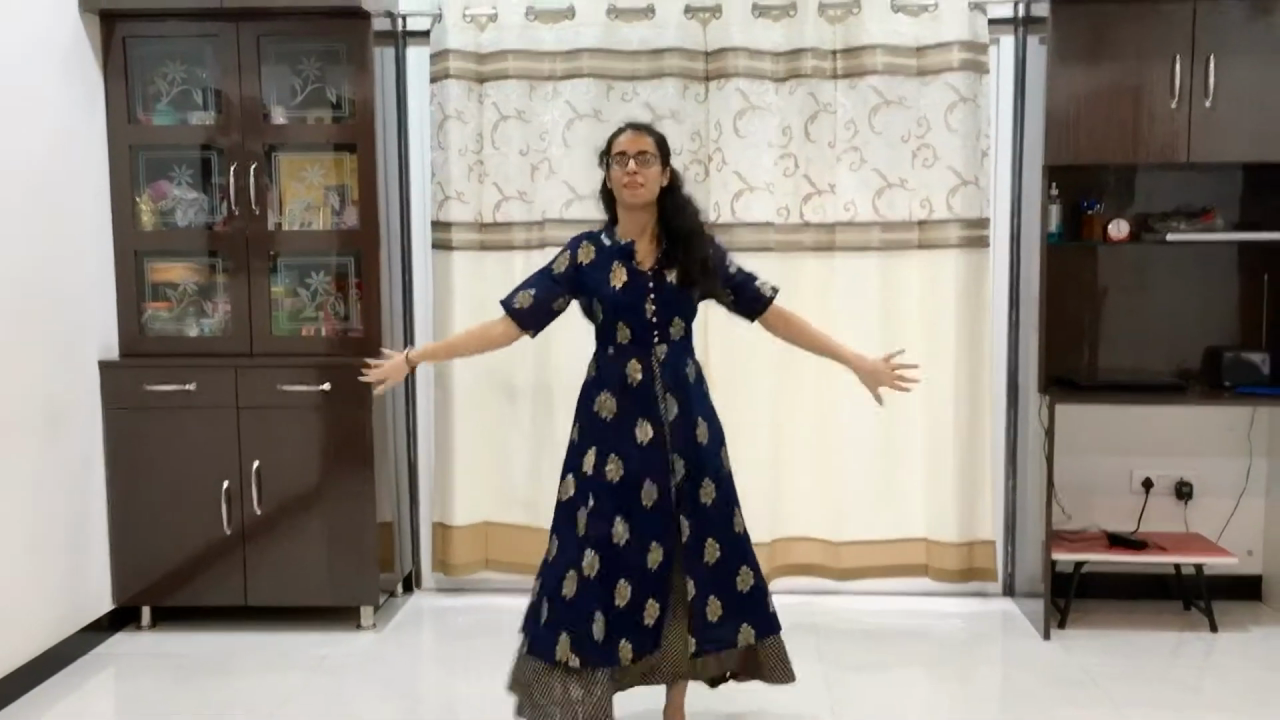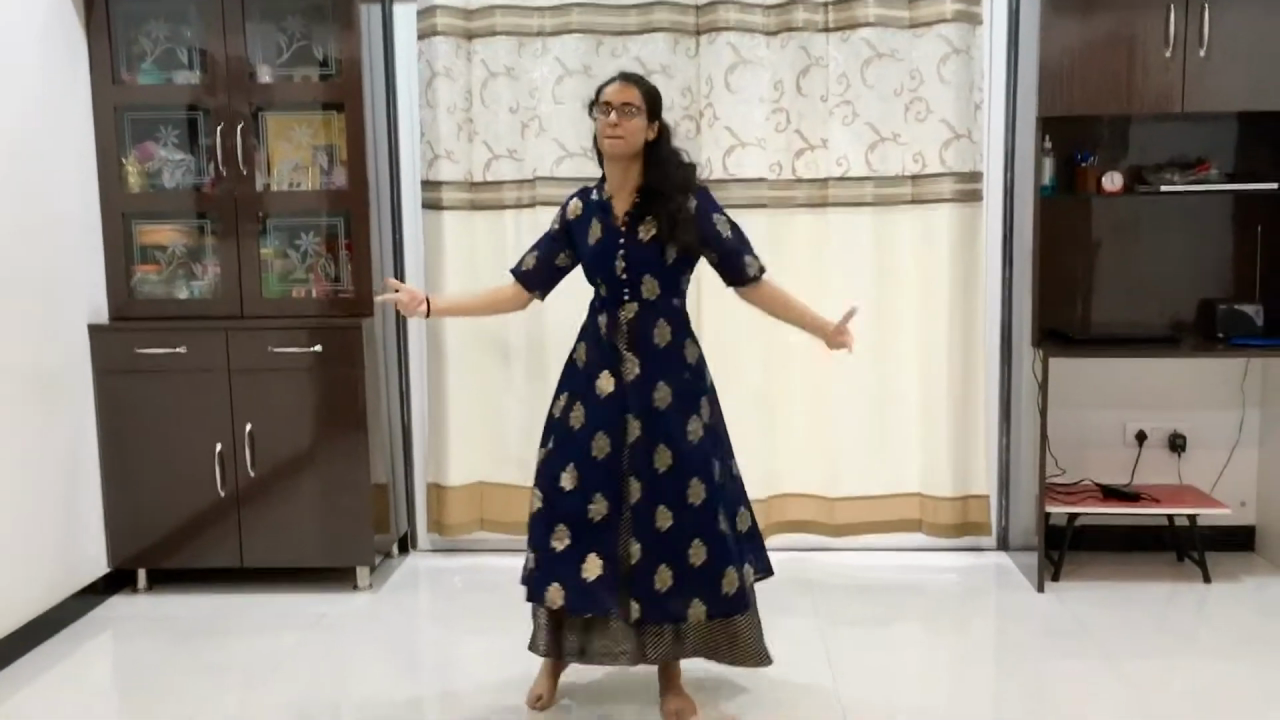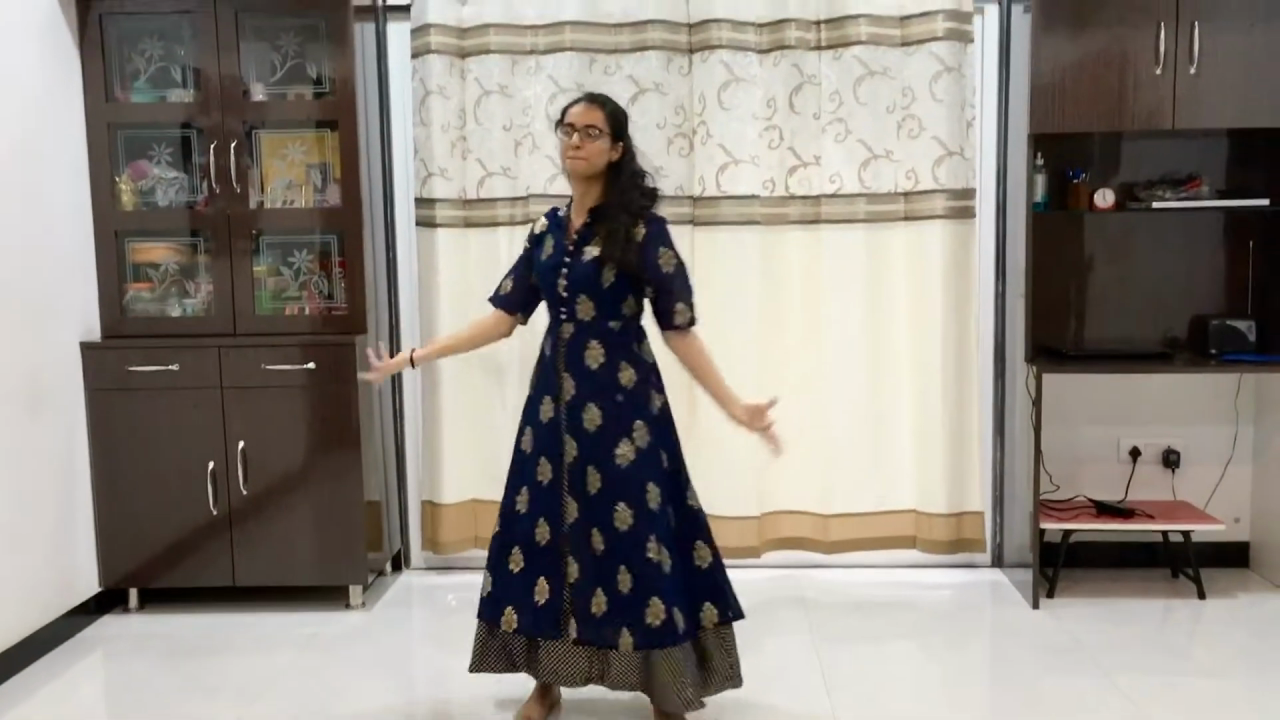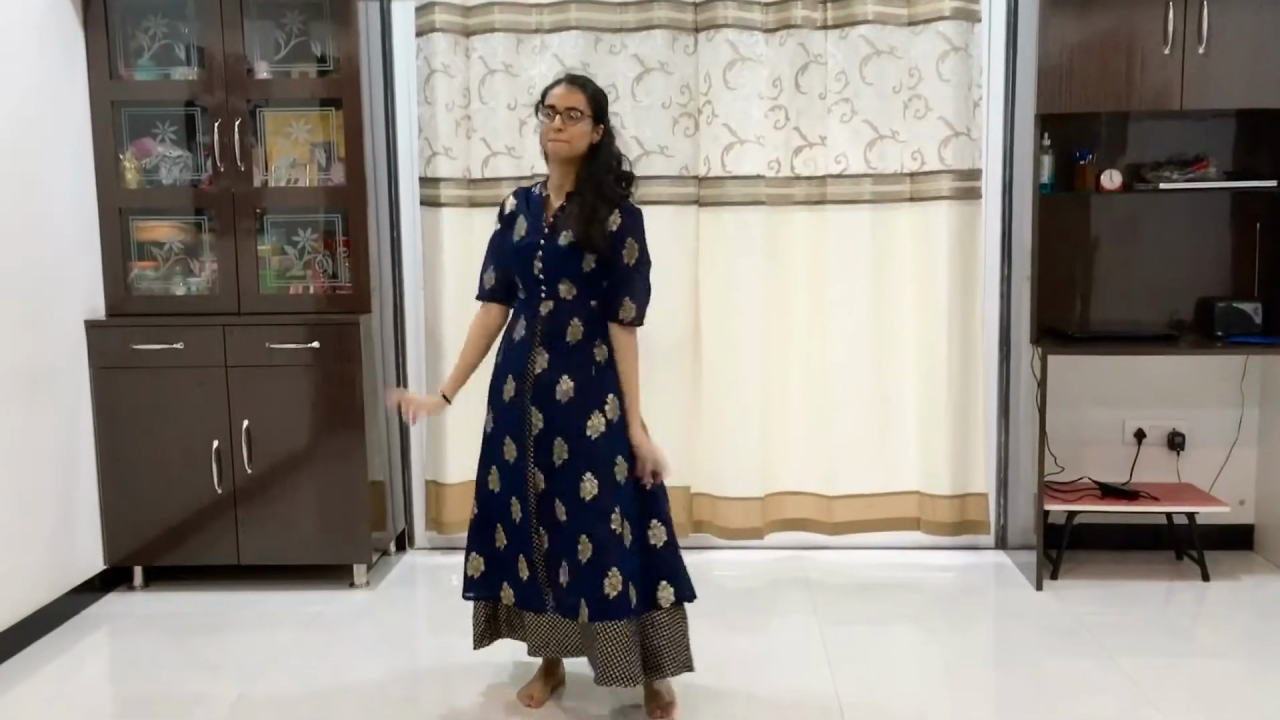
dt=0.3s
person 1, frame 1
left shoulder: (696, 249)
right shoulder: (585, 254)
left elbow: (767, 310)
right elbow: (509, 323)
left wrist: (858, 362)
right wrist: (419, 356)
left hip: (685, 418)
right hip: (612, 421)
left knee: (699, 556)
right knee: (602, 555)
person 1, frame 2
left shoulder: (687, 203)
right shoulder: (579, 210)
left elbow: (749, 279)
right elbow: (522, 288)
left wrist: (823, 329)
right wrist: (430, 303)
left hip: (670, 377)
right hip: (595, 375)
left knee: (677, 515)
right knee: (572, 508)
right ankle: (555, 656)
person 1, frame 3
left shoulder: (641, 227)
right shoulder: (547, 228)
left elbow: (678, 327)
right elbow: (506, 314)
left wrist: (732, 405)
right wrist: (417, 355)
left hip: (622, 403)
right hip: (554, 401)
left knee: (639, 540)
right knee: (541, 538)
person 1, frame 4
left shoulder: (616, 212)
right shoulder: (516, 206)
left elbow: (624, 321)
right elbow: (494, 306)
left wrist: (636, 422)
right wrist: (446, 390)
left hip: (588, 383)
right hip: (520, 383)
left knee: (603, 522)
right knee: (523, 513)
right ankle: (549, 658)
